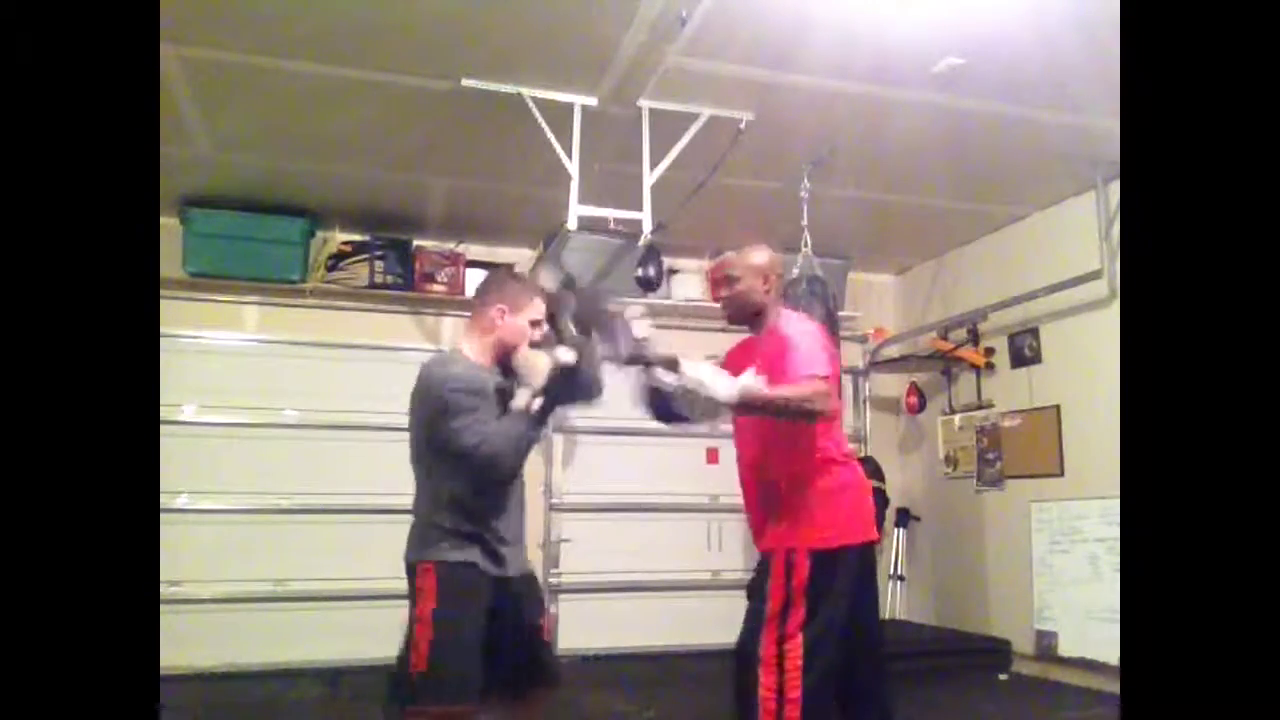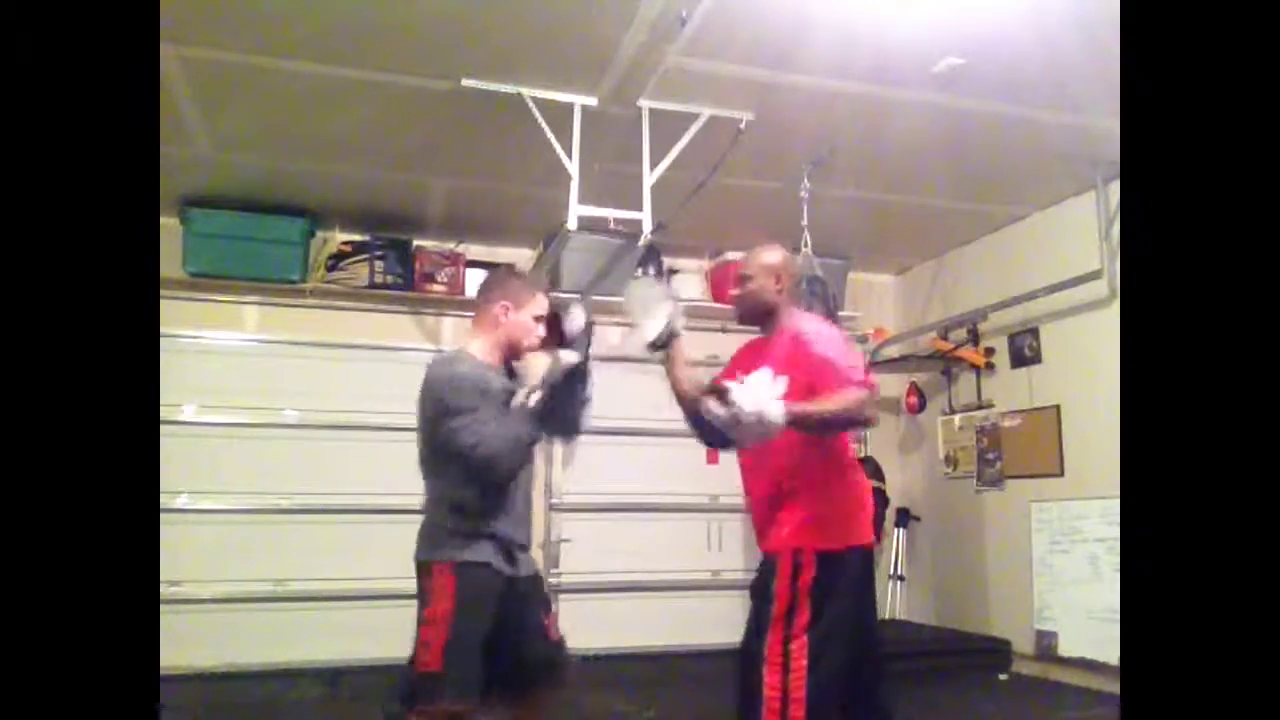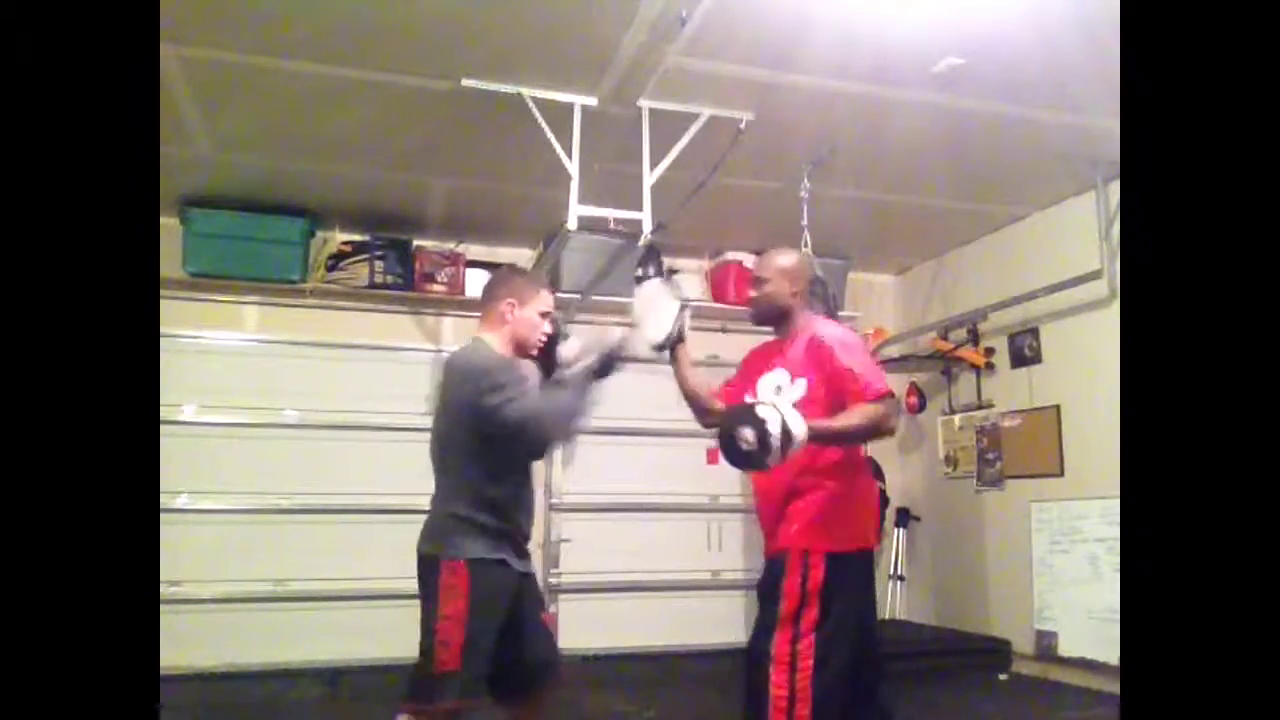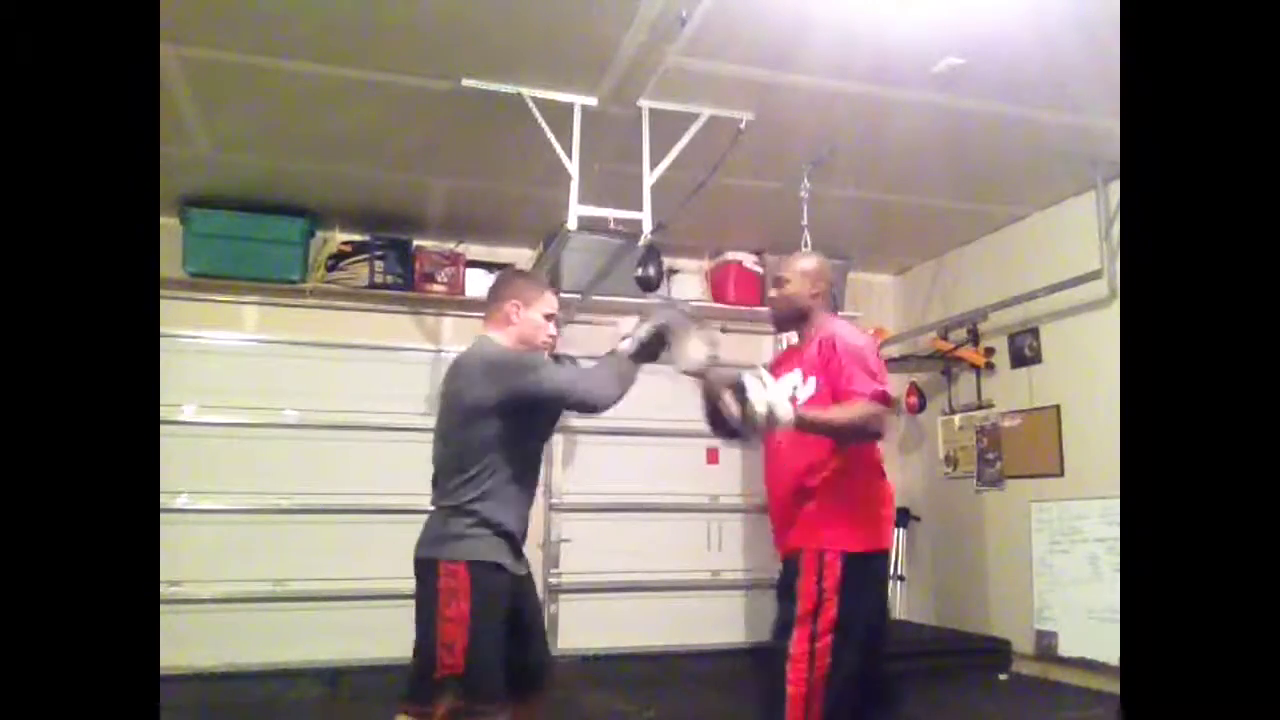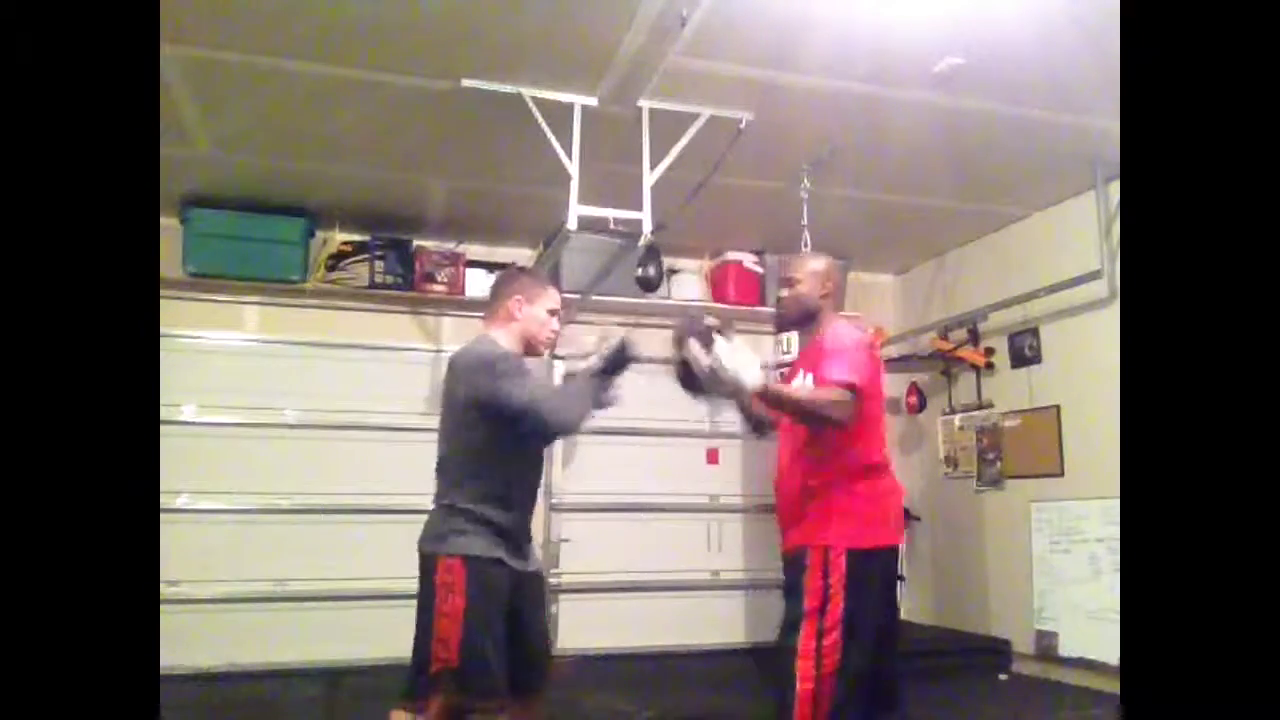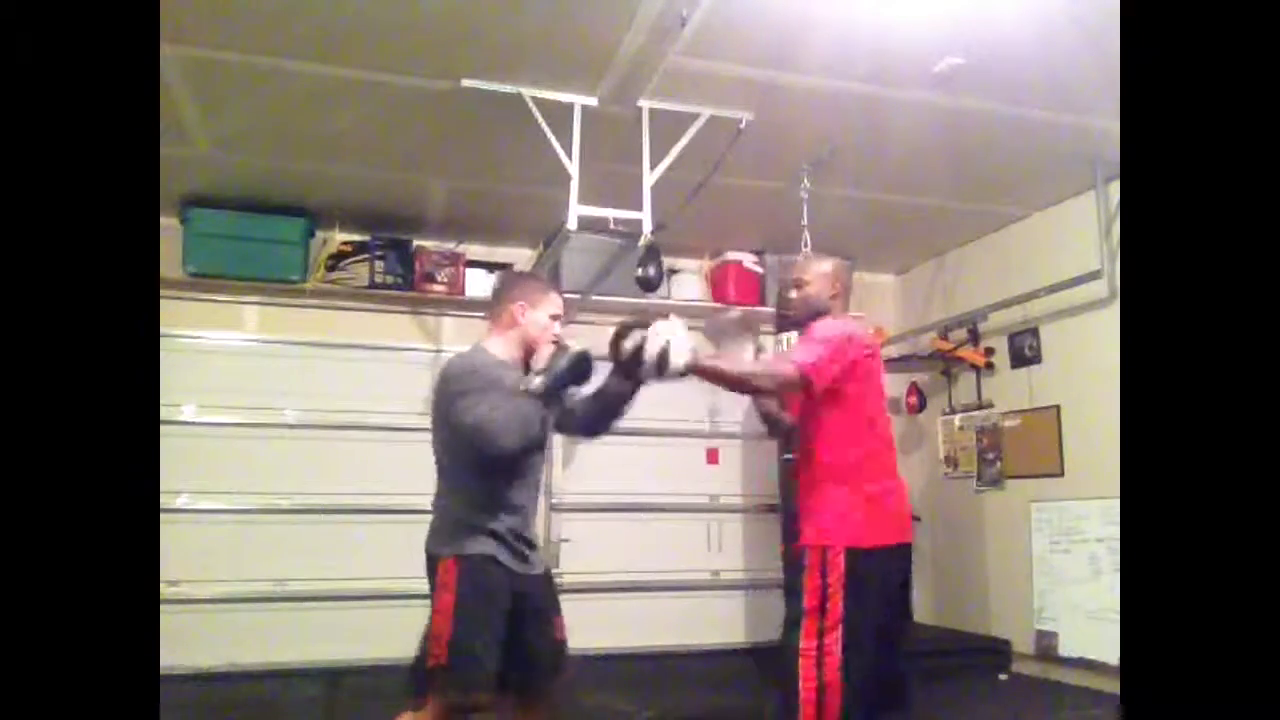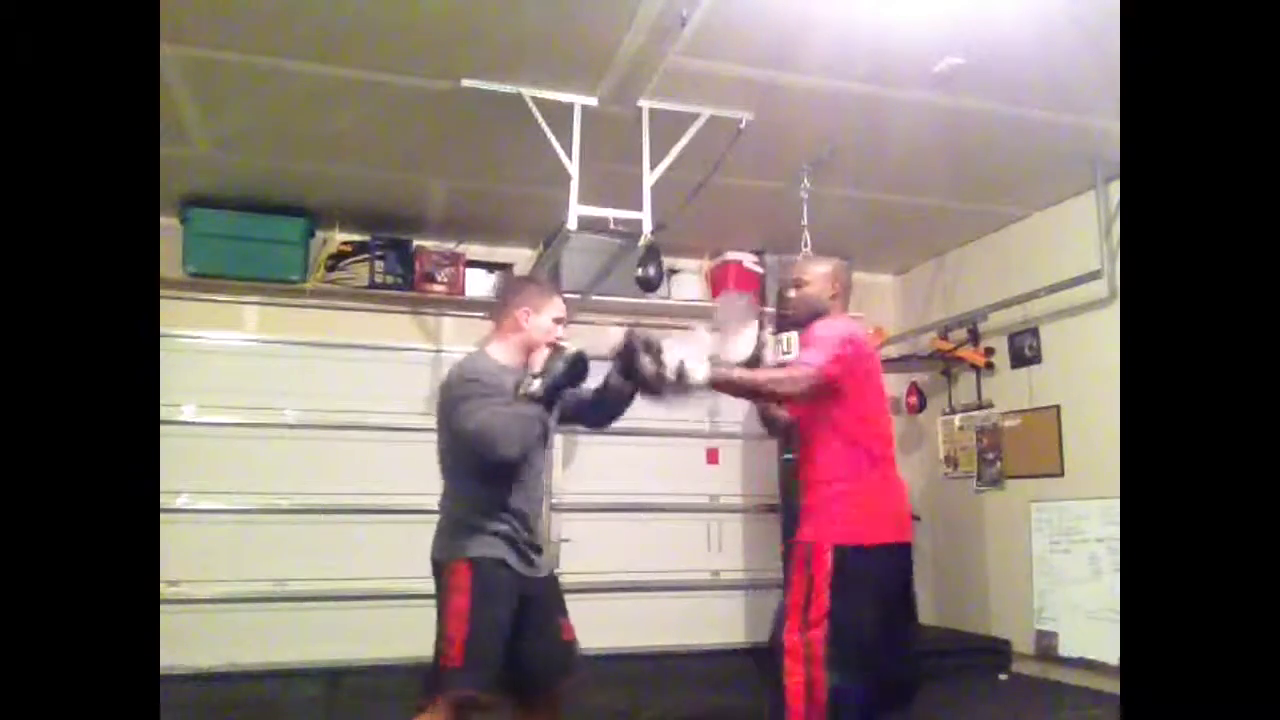
dt=0.1s
person 1, frame 1
left shoulder: (797, 332)
right shoulder: (743, 353)
left elbow: (815, 400)
right elbow: (691, 404)
left wrist: (726, 390)
right wrist: (657, 362)
left hip: (813, 521)
right hip: (838, 525)
left knee: (775, 666)
right knee: (850, 666)
person 1, frame 2
left shoulder: (814, 335)
right shoulder: (751, 354)
left elbow: (861, 405)
right elbow: (700, 405)
left wrist: (781, 413)
right wrist: (670, 343)
left hip: (818, 525)
right hip: (830, 527)
left knee: (780, 665)
right knee: (848, 666)
person 1, frame 3
left shoulder: (833, 340)
right shoulder: (763, 358)
left elbow: (883, 415)
right elbow: (710, 411)
left wrist: (803, 429)
right wrist: (678, 348)
left hip: (827, 530)
right hip: (799, 531)
left knee: (785, 665)
right knee: (845, 666)
person 1, frame 4
left shoulder: (844, 341)
right shoulder: (787, 360)
left elbow: (872, 419)
right elbow: (733, 418)
left wrist: (789, 414)
right wrist: (710, 377)
left hip: (840, 527)
right hip: (815, 532)
left knee: (805, 662)
right knee: (851, 665)
person 1, frame 5
left shoulder: (843, 339)
right shoulder: (808, 356)
left elbow: (836, 410)
right elbow: (766, 422)
left wrist: (756, 380)
right wrist: (742, 378)
left hip: (844, 527)
right hip: (842, 525)
left knee: (816, 664)
right knee: (864, 663)
person 1, frame 6
left shoulder: (837, 333)
right shoulder: (823, 345)
left elbow: (777, 378)
right elbow: (794, 423)
left wrist: (689, 359)
left hip: (847, 525)
right hip: (869, 526)
left knee: (820, 660)
right knee: (871, 662)
person 1, frame 7
left shoulder: (835, 332)
right shoulder: (830, 342)
left elbow: (795, 384)
right elbow: (790, 418)
left wrist: (704, 373)
right wrist: (755, 371)
left hip: (844, 524)
right hip: (879, 521)
left knee: (813, 656)
right knee: (882, 667)
person 2, frame 1
left shoulder: (505, 373)
right shoulder: (446, 378)
left elbow: (584, 389)
right elbow: (497, 456)
right wrist: (540, 394)
left hip: (503, 559)
right hip: (450, 558)
left knee: (532, 681)
person 2, frame 2
left shoulder: (506, 375)
right shoulder: (451, 377)
left elbow: (565, 425)
right elbow: (495, 457)
left wrist: (572, 357)
right wrist: (539, 393)
left hip: (511, 558)
right hip: (459, 559)
left knee: (537, 679)
person 2, frame 3
left shoulder: (510, 370)
right shoulder: (477, 368)
left elbow: (531, 444)
right elbow: (547, 422)
right wrist: (588, 367)
left hip: (503, 554)
right hip: (466, 554)
left knee: (531, 679)
person 2, frame 4
left shoulder: (503, 369)
right shoulder: (495, 364)
right elbow: (592, 392)
right wrist: (635, 346)
left hip: (500, 555)
right hip: (463, 555)
person 2, frame 5
left shoulder: (516, 366)
right shoulder: (481, 362)
left elbow: (543, 426)
right elbow: (558, 415)
left wrist: (599, 371)
right wrist: (600, 366)
left hip: (513, 551)
right hip: (466, 550)
left knee: (529, 680)
person 2, frame 6
left shoulder: (523, 376)
right shoulder: (468, 372)
left elbow: (585, 420)
right elbow: (502, 438)
left wrist: (624, 377)
right wrist: (542, 383)
left hip: (520, 555)
right hip: (469, 552)
left knee: (538, 682)
person 2, frame 7
left shoulder: (525, 378)
right shoulder: (470, 378)
left elbow: (596, 410)
right elbow: (502, 444)
left wrist: (625, 371)
right wrist: (540, 385)
left hip: (524, 555)
right hip: (474, 555)
left knee: (549, 681)
